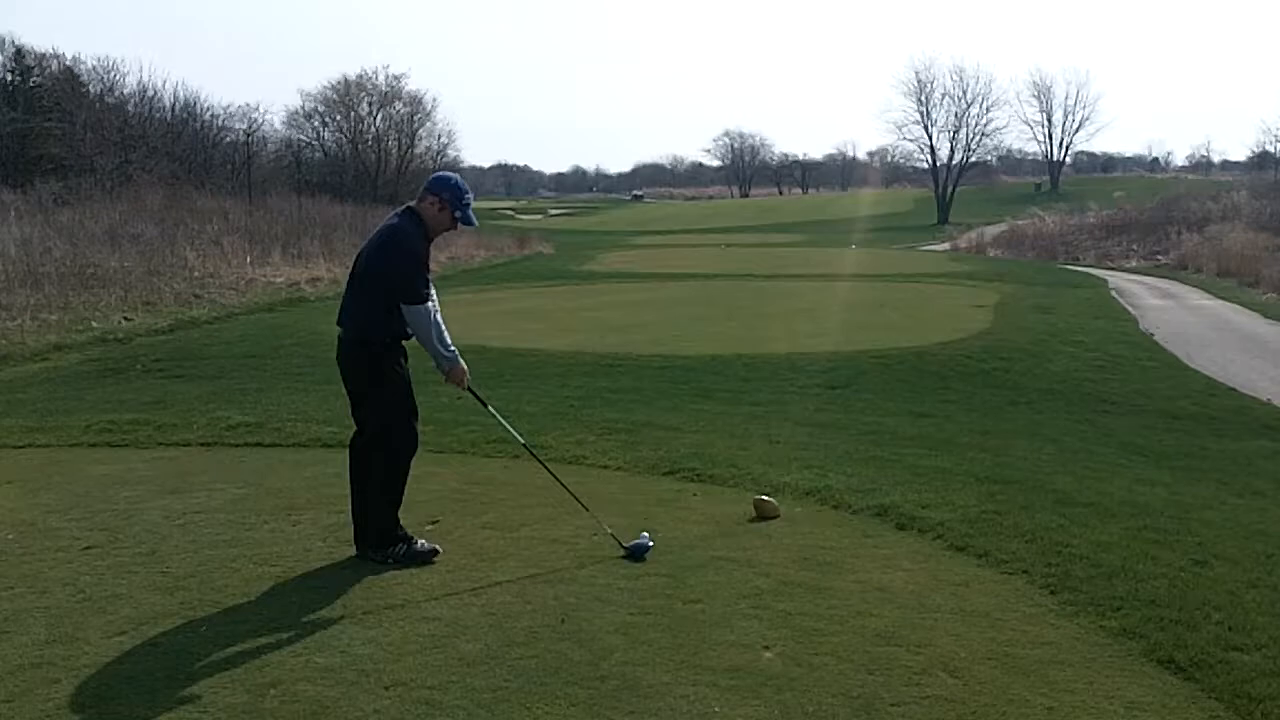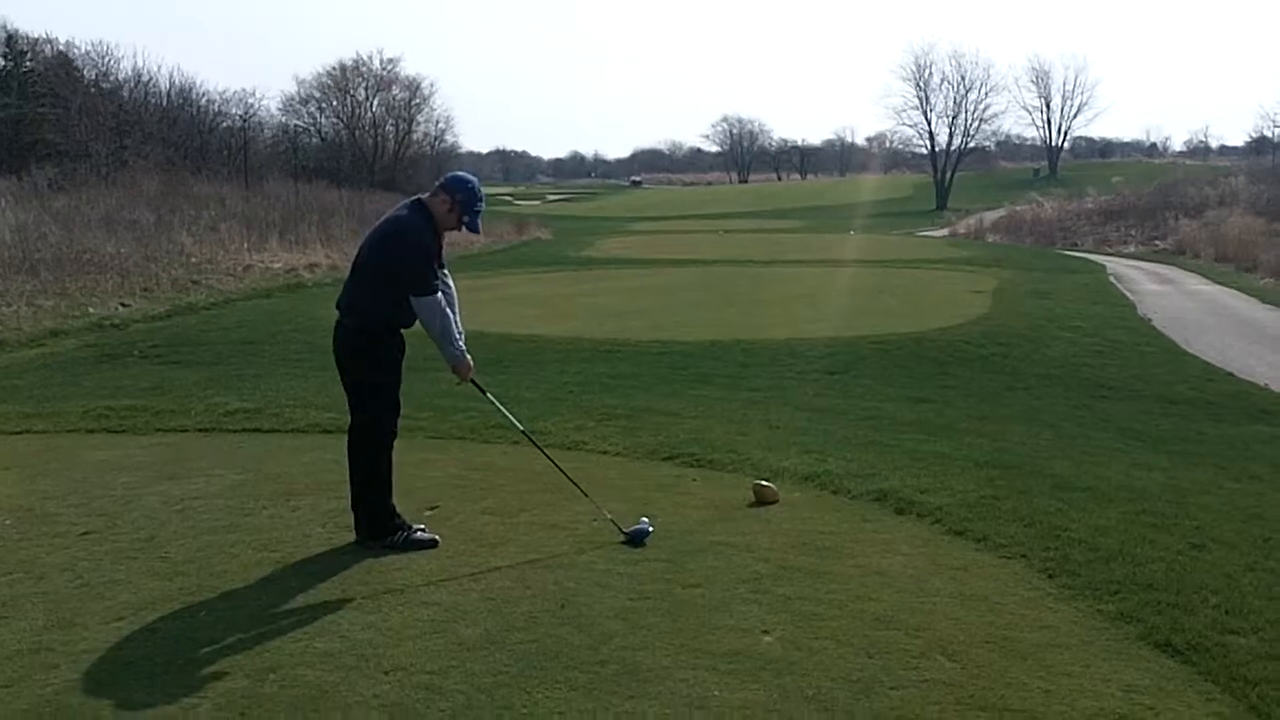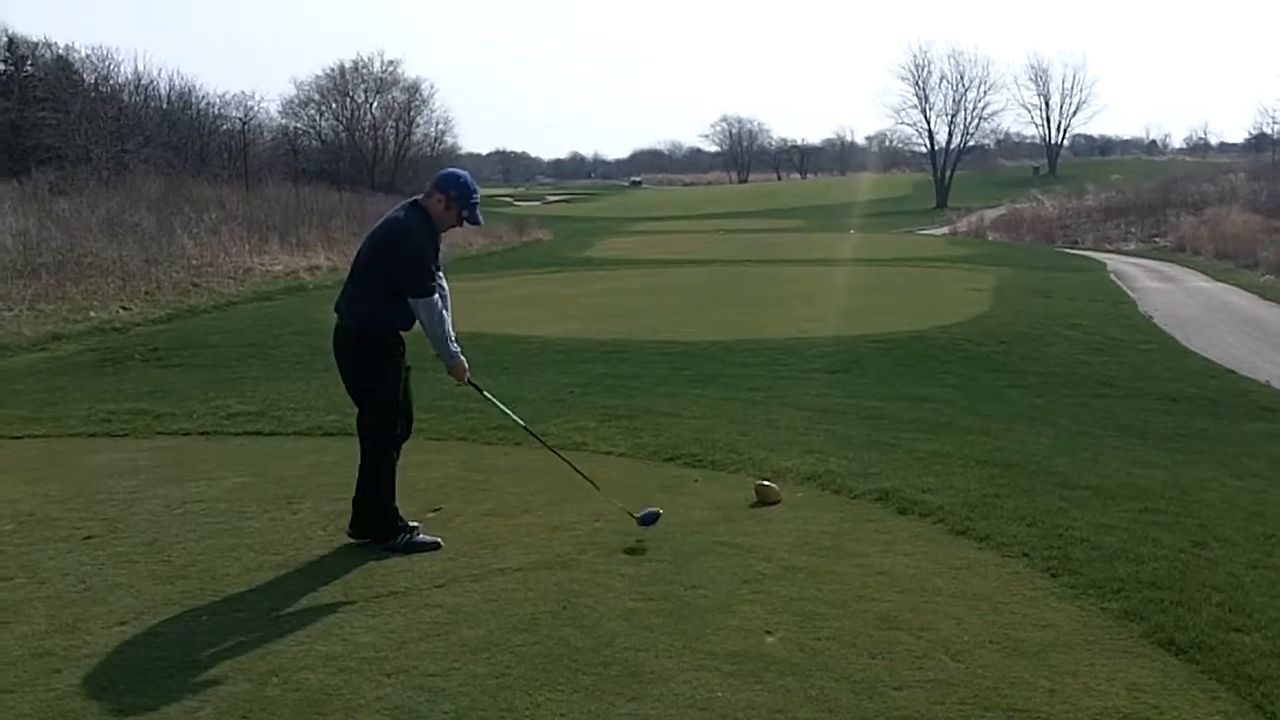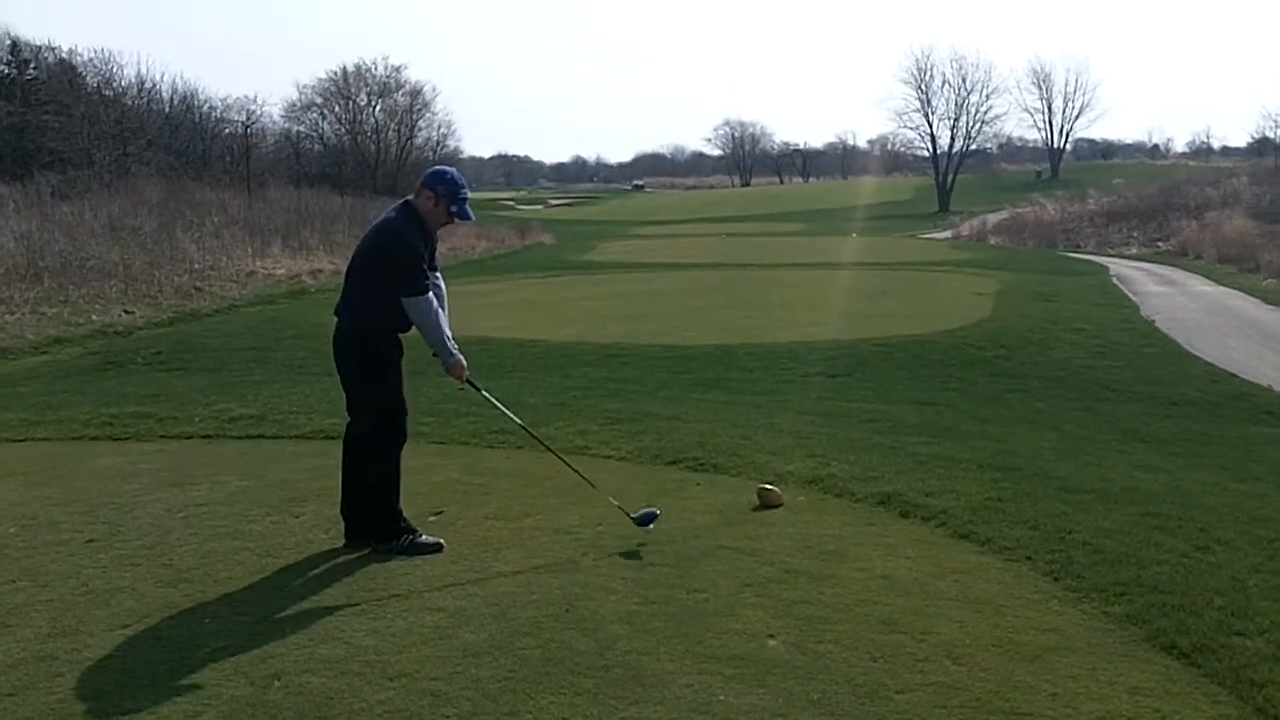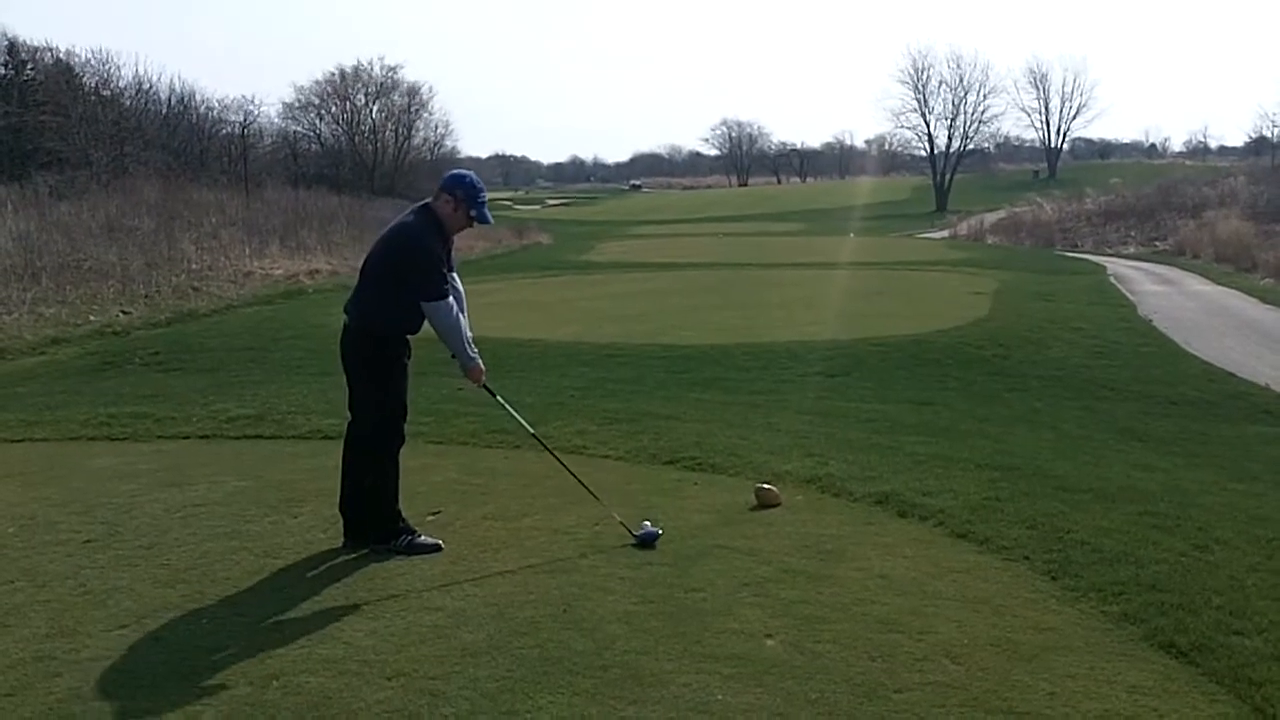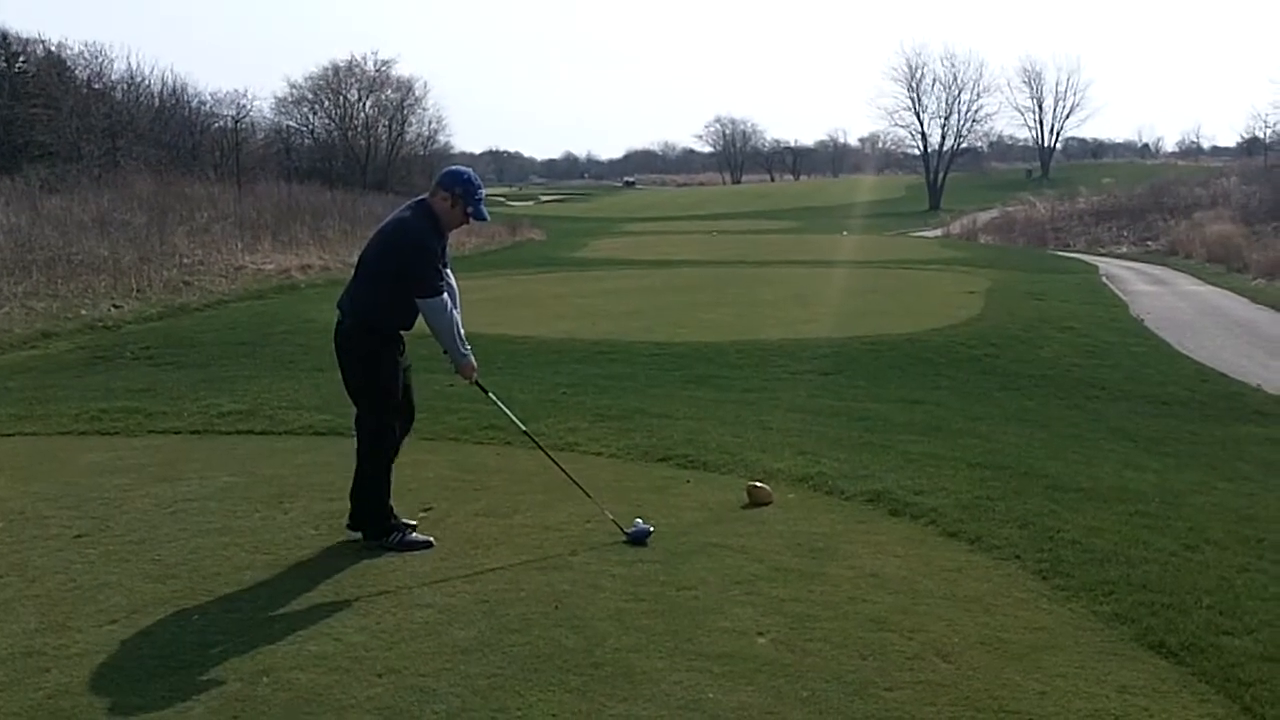
dt=0.5s
person 1, frame 1
left shoulder: (411, 233)
right shoulder: (402, 240)
left elbow: (427, 298)
right elbow: (419, 312)
left wrist: (449, 355)
right wrist: (449, 361)
left hip: (378, 348)
right hip: (369, 351)
left knee: (388, 439)
right knee: (389, 440)
left ankle: (377, 533)
right ankle: (383, 540)
person 1, frame 2
left shoulder: (422, 224)
right shoulder: (410, 232)
left elbow: (443, 286)
right elbow: (430, 305)
left wrist: (460, 346)
right wrist: (456, 356)
left hip: (374, 334)
right hip: (364, 338)
left knee: (374, 427)
right knee: (376, 429)
left ankle: (374, 520)
right ankle: (380, 527)
person 1, frame 3
left shoulder: (421, 226)
right shoulder: (407, 233)
left elbow: (438, 288)
right elbow: (427, 306)
left wrist: (450, 348)
right wrist: (451, 357)
left hip: (376, 337)
right hip: (364, 340)
left knee: (393, 424)
right knee: (384, 429)
left ankle: (368, 518)
right ankle: (384, 528)
person 1, frame 4
left shoulder: (420, 228)
right shoulder: (398, 235)
left elbow: (434, 287)
right elbow: (421, 304)
left wrist: (448, 346)
right wrist: (449, 355)
left hip: (371, 338)
right hip: (365, 341)
left knee: (367, 430)
right knee: (386, 431)
left ankle: (360, 525)
right ankle: (389, 530)
person 1, frame 5
left shoulder: (432, 229)
right shoulder: (417, 238)
left elbow: (452, 290)
right elbow: (440, 309)
left wrist: (466, 350)
right wrist: (469, 359)
left hip: (376, 338)
right hip: (373, 342)
left knee: (367, 430)
right knee: (384, 433)
left ankle: (360, 525)
right ankle: (386, 530)
person 1, frame 6
left shoulder: (428, 224)
right shoulder: (414, 233)
left elbow: (445, 286)
right elbow: (435, 305)
left wrist: (459, 348)
right wrist: (461, 355)
left hip: (378, 333)
right hip: (365, 336)
left knee: (398, 417)
right knee: (380, 426)
left ankle: (366, 511)
right ankle: (377, 524)
